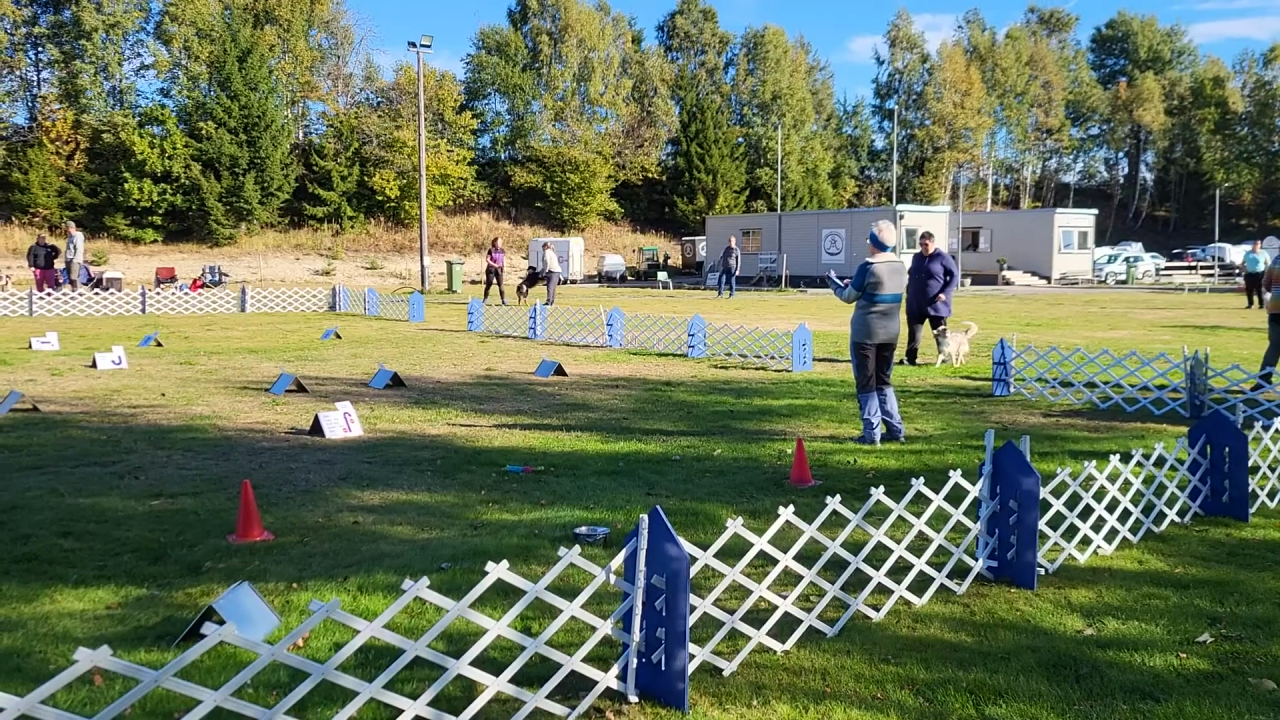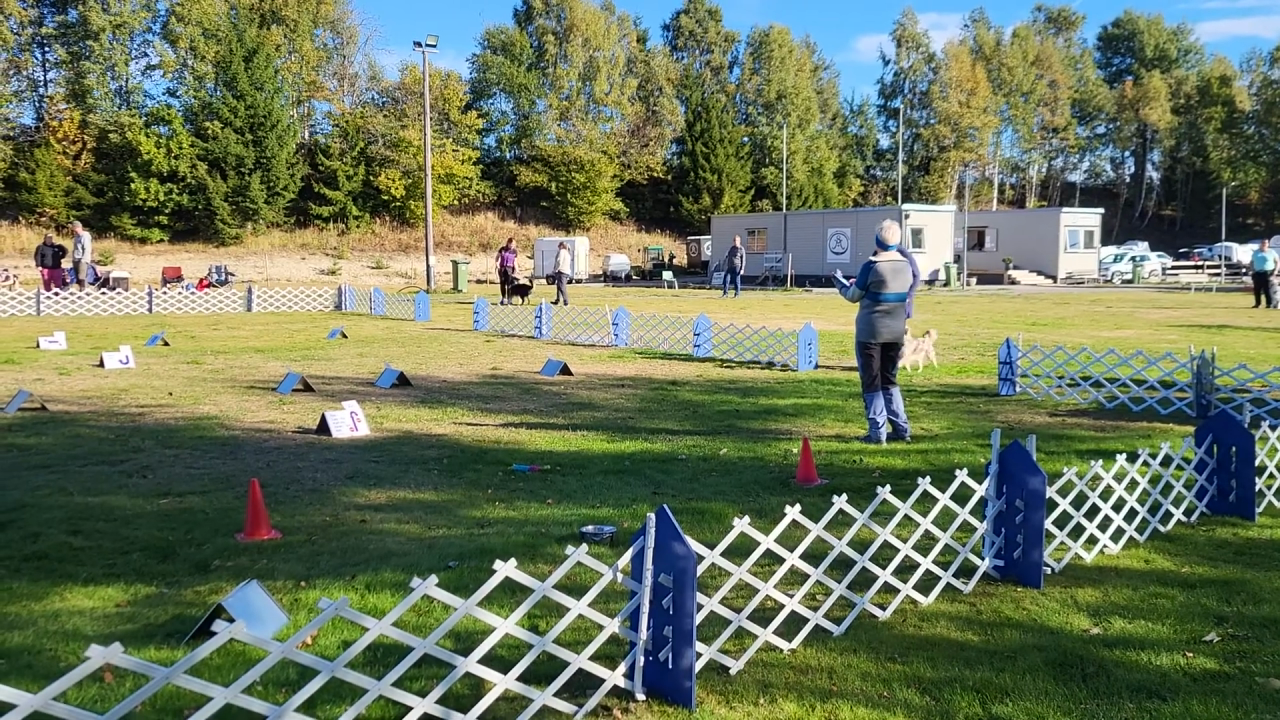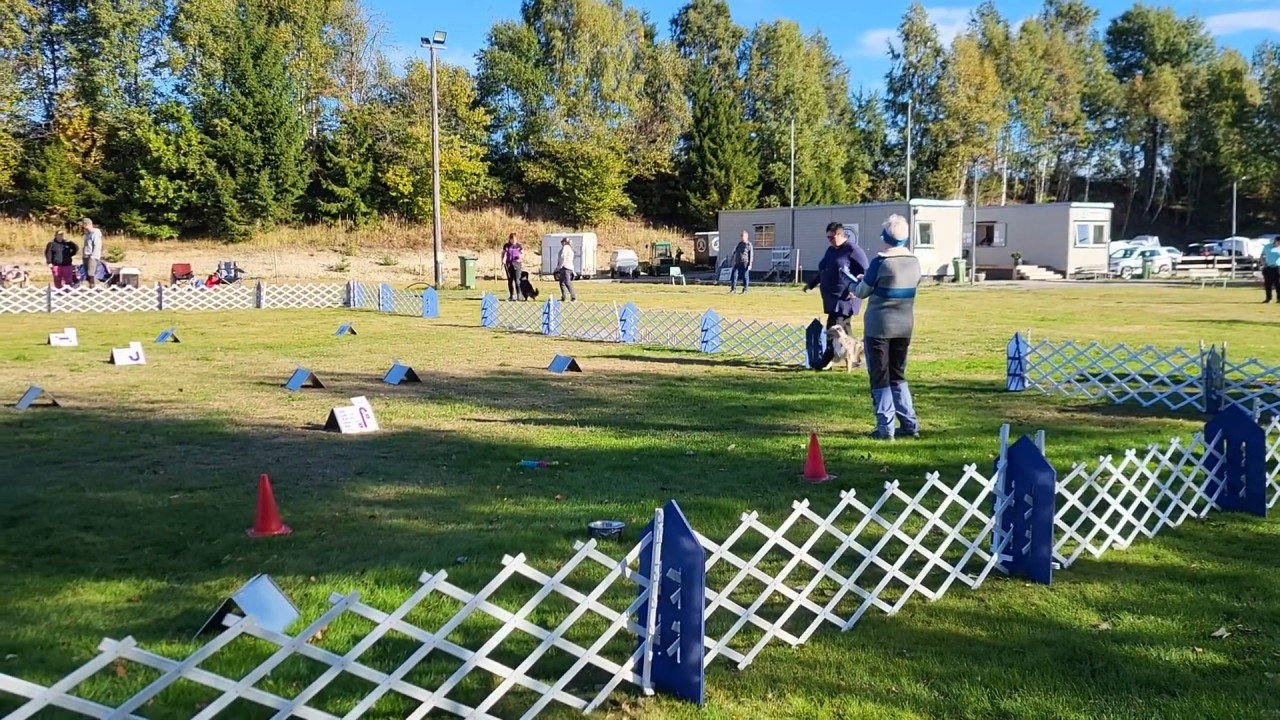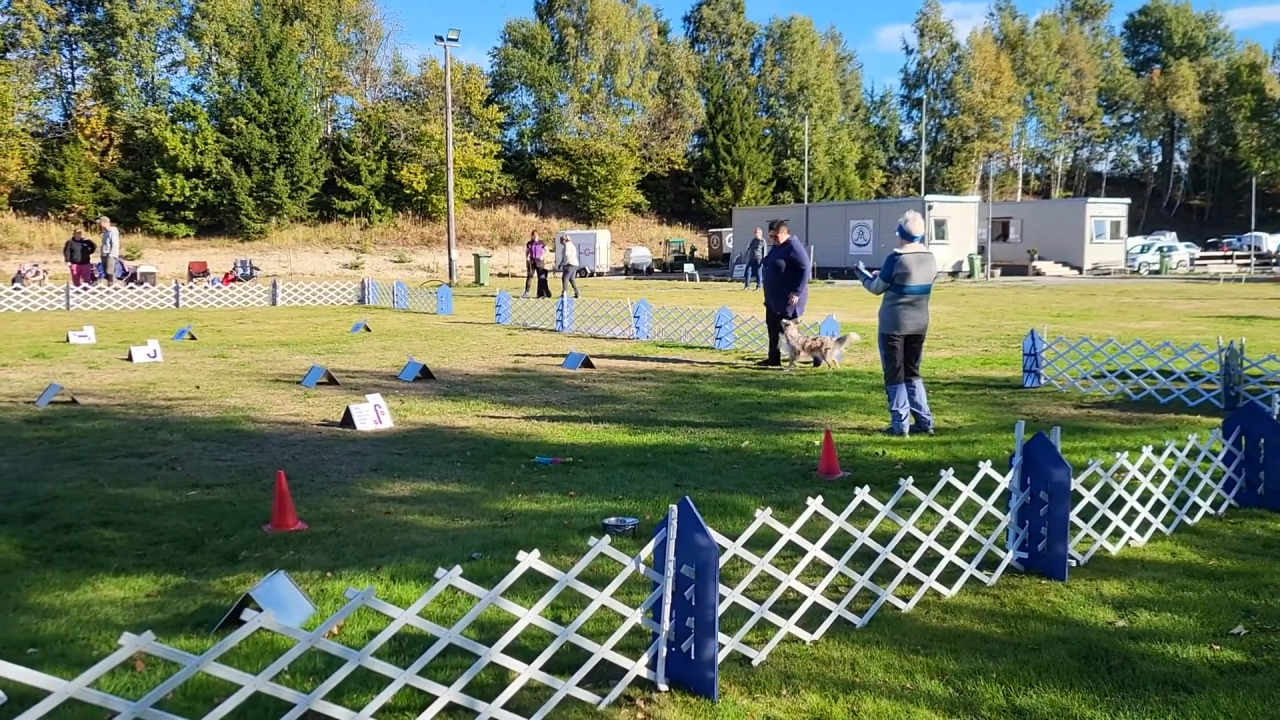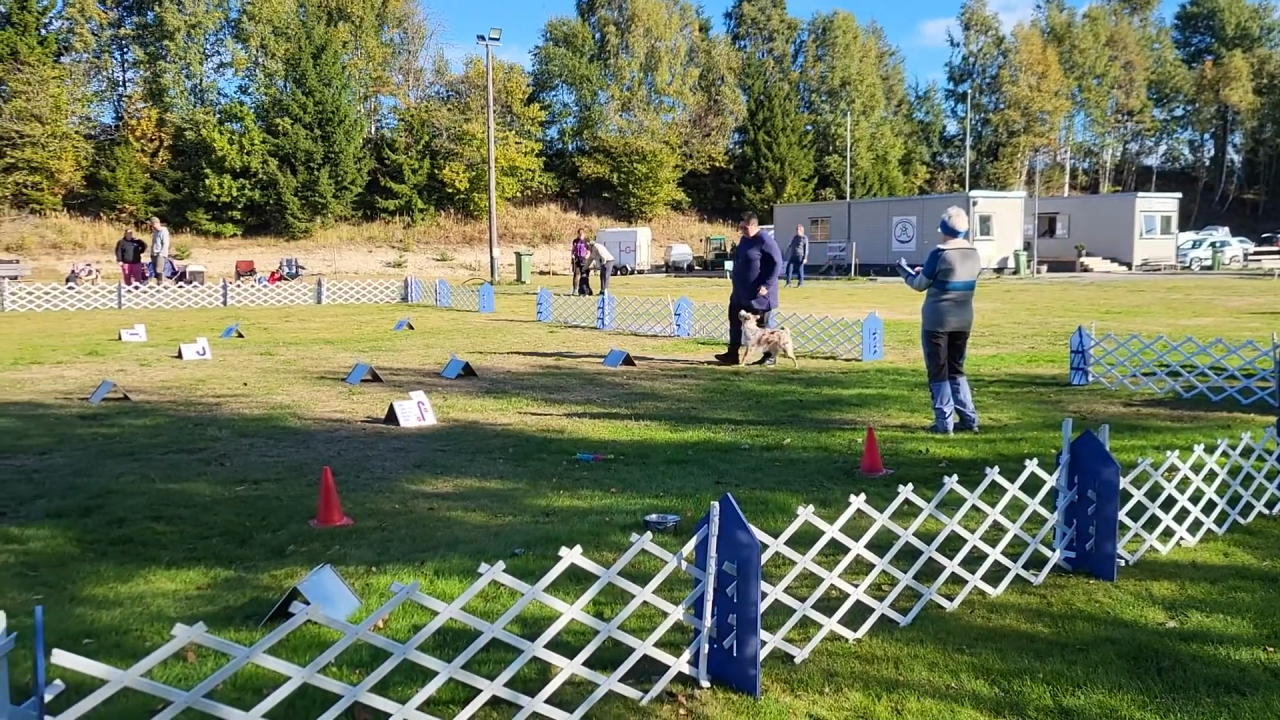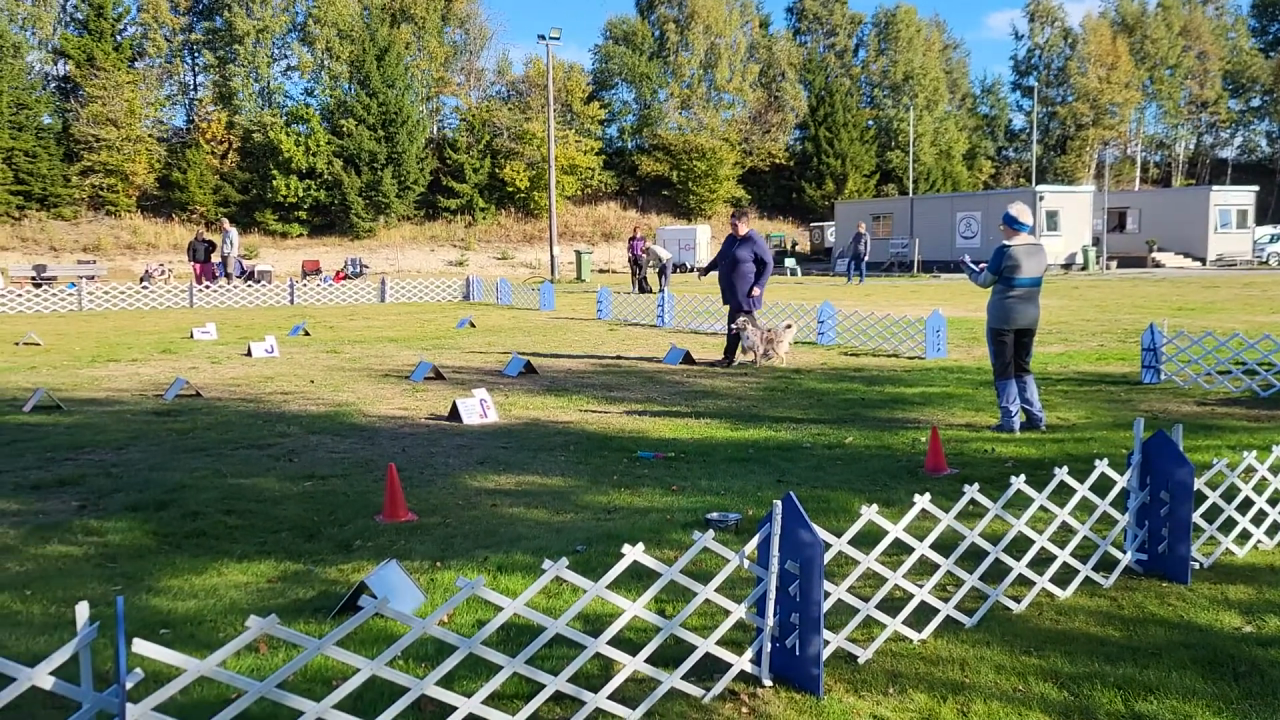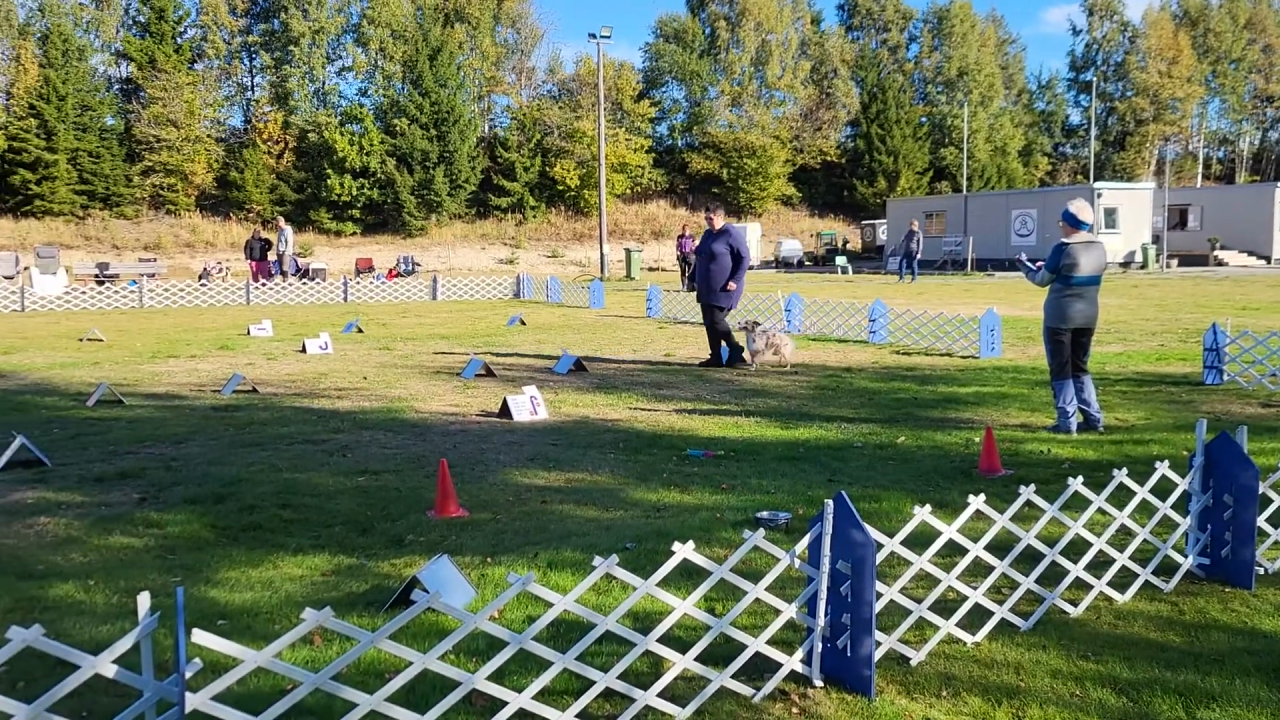
dt=0.7s
person 1, frame 1
left shoulder: (868, 267)
right shoulder: (900, 267)
left elbow: (849, 297)
left wrist: (834, 283)
right wrist: (853, 285)
left hip: (865, 332)
right hip: (891, 332)
left knee: (866, 384)
right knee: (883, 381)
left ankle: (871, 434)
right ankle: (895, 430)
person 1, frame 2
left shoulder: (872, 266)
right shoulder: (906, 266)
left elbow: (853, 296)
left wrist: (841, 283)
left hip: (870, 331)
right hip: (896, 332)
left knee: (871, 383)
right knee: (889, 380)
left ankle: (877, 433)
right ankle: (901, 429)
person 1, frame 3
left shoulder: (881, 262)
right shoulder: (914, 263)
left elbow: (862, 292)
left hip: (879, 327)
right hip: (904, 327)
left knee: (880, 378)
right knee: (898, 376)
left ankle: (886, 428)
right ankle: (910, 425)
person 1, frame 4
left shoulder: (896, 258)
right shoulder: (930, 259)
left elbow: (877, 288)
left wrist: (864, 274)
right wrist: (881, 276)
left hip: (893, 323)
right hip: (919, 324)
left knee: (894, 375)
right knee: (912, 373)
left ankle: (900, 425)
right ankle: (924, 422)
person 1, frame 5
left shoulder: (940, 254)
right shoulder: (974, 255)
left elbow: (920, 285)
left wrist: (905, 270)
right wrist: (924, 272)
left hip: (937, 320)
right hip: (963, 321)
left knee: (938, 372)
right knee: (956, 370)
left ankle: (944, 423)
right ankle: (969, 419)
person 1, frame 6
left shoulder: (1005, 251)
right shoulder: (1040, 251)
left elbow: (985, 282)
left wrist: (969, 267)
right wrist: (990, 269)
left hip: (1002, 318)
right hip: (1029, 318)
left knee: (1004, 371)
right knee: (1023, 369)
left ankle: (1010, 422)
right ankle: (1036, 418)
person 1, frame 7
left shoulder: (1063, 249)
right shoulder: (1100, 249)
left elbow: (1042, 280)
left wrist: (1025, 265)
right wrist: (1047, 267)
left hip: (1060, 317)
right hip: (1088, 317)
left knee: (1061, 370)
right knee: (1080, 368)
left ankle: (1067, 422)
right ankle: (1094, 419)
